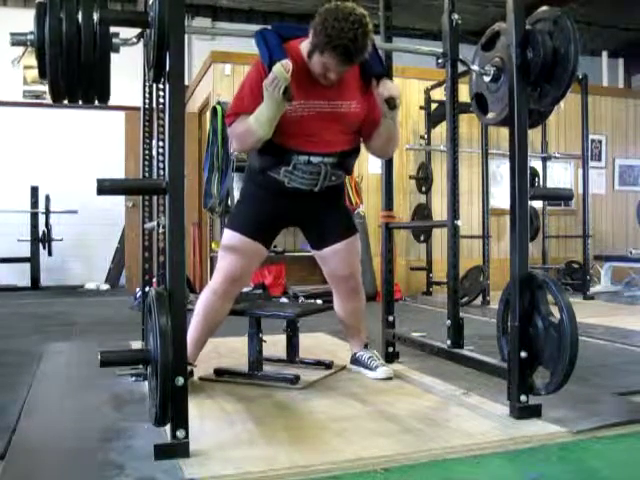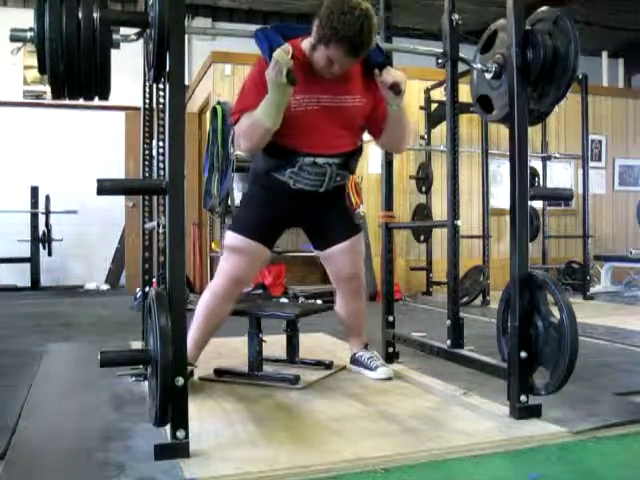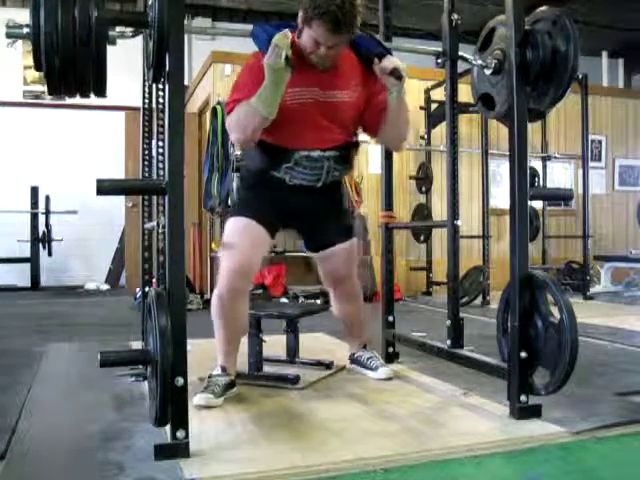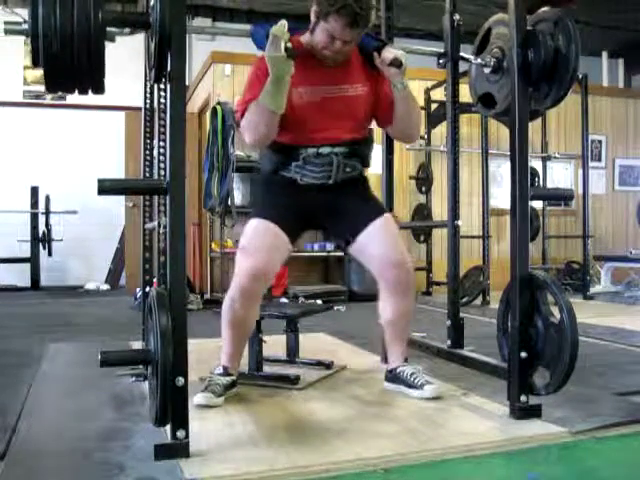
dt=0.4s
person 1, frame 1
left shoulder: (362, 79)
right shoulder: (272, 67)
left elbow: (382, 149)
right elbow: (239, 142)
left wrist: (389, 113)
right wrist: (273, 103)
left hip: (326, 193)
right hip: (269, 188)
left knee: (348, 279)
right knee: (227, 279)
left ankle: (360, 351)
right ankle: (183, 362)
person 1, frame 2
left shoulder: (368, 77)
right shoulder: (276, 64)
left elbow: (395, 144)
right elbow: (247, 142)
left wrist: (395, 101)
right wrist: (277, 92)
left hip: (328, 194)
right hip: (272, 188)
left knee: (351, 279)
right knee: (230, 279)
left ankle: (360, 352)
right ankle: (184, 361)
person 1, frame 3
left shoulder: (362, 70)
right shoulder: (265, 61)
left elbow: (394, 139)
right elbow: (239, 136)
left wrist: (395, 89)
right wrist: (275, 82)
left hip: (324, 191)
right hip: (266, 186)
left knee: (344, 284)
right knee: (233, 275)
left ankle: (358, 352)
right ankle: (224, 373)
person 1, frame 4
left shoulder: (370, 67)
right shoulder: (275, 61)
left elbow: (408, 133)
right elbow: (253, 137)
left wrist: (398, 80)
right wrist: (279, 77)
left hip: (347, 187)
right hip: (285, 186)
left knee: (399, 268)
right knee: (248, 277)
left ankle: (397, 367)
right ankle: (226, 373)
